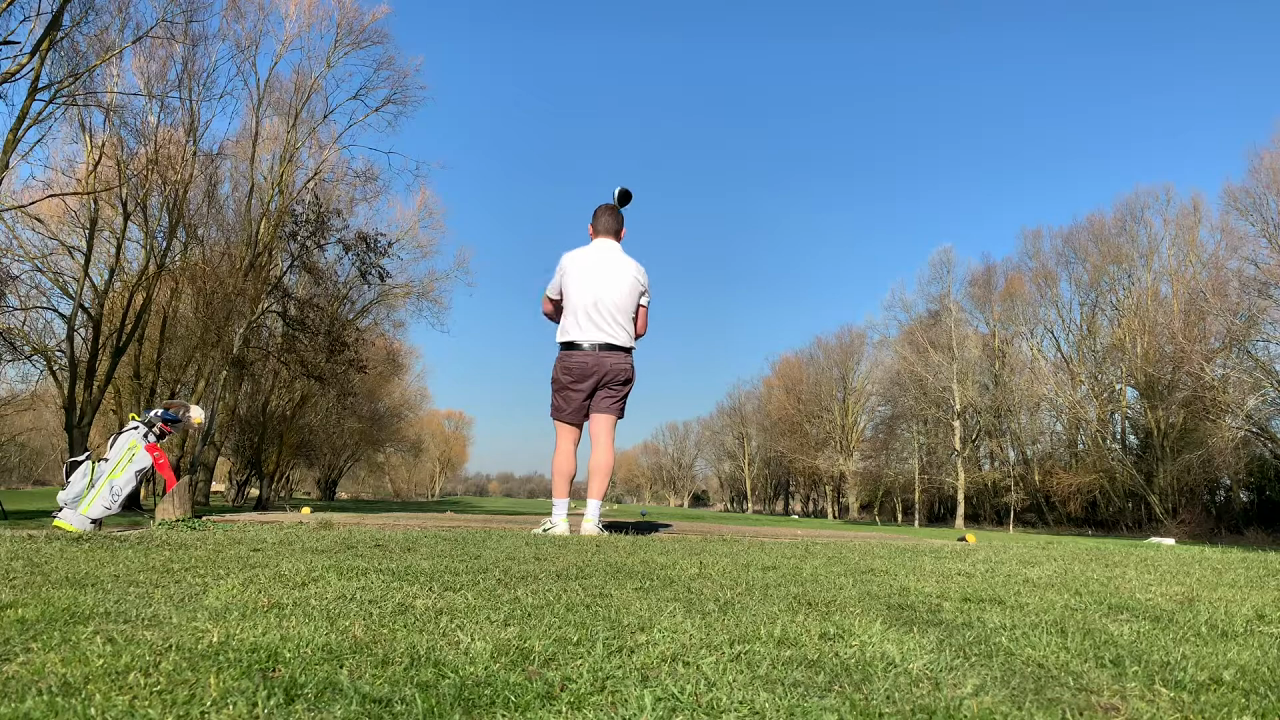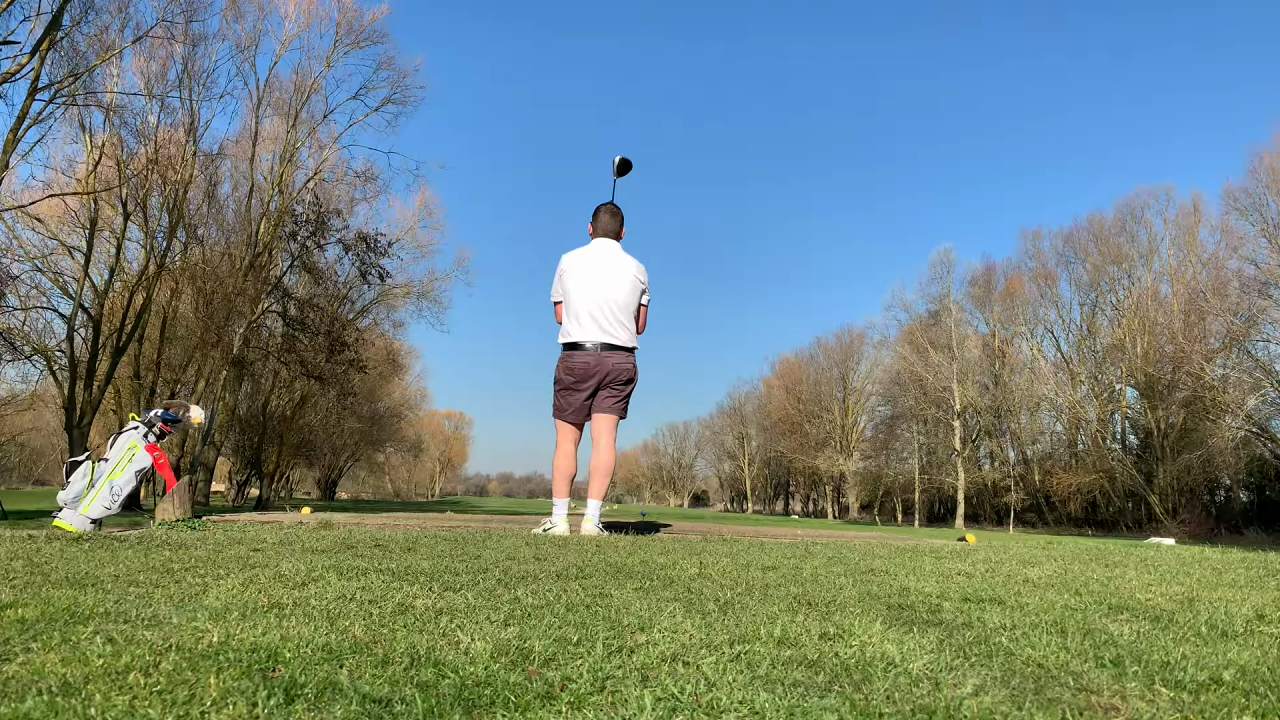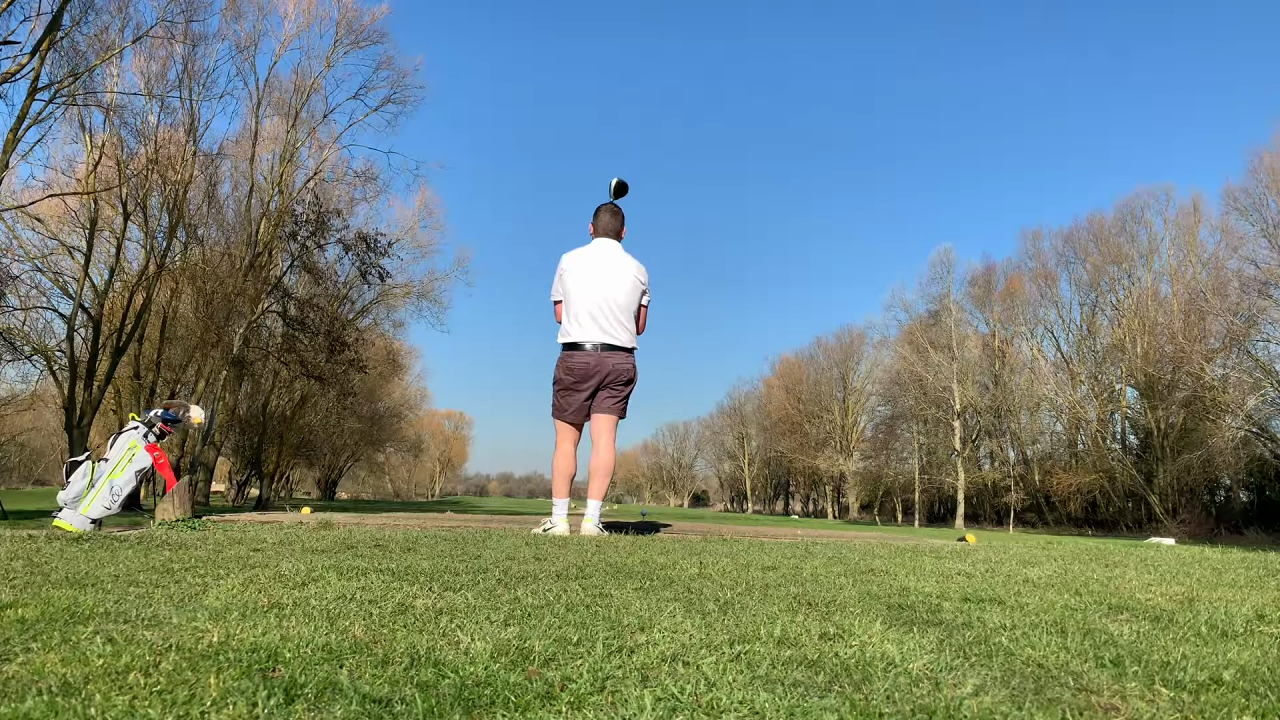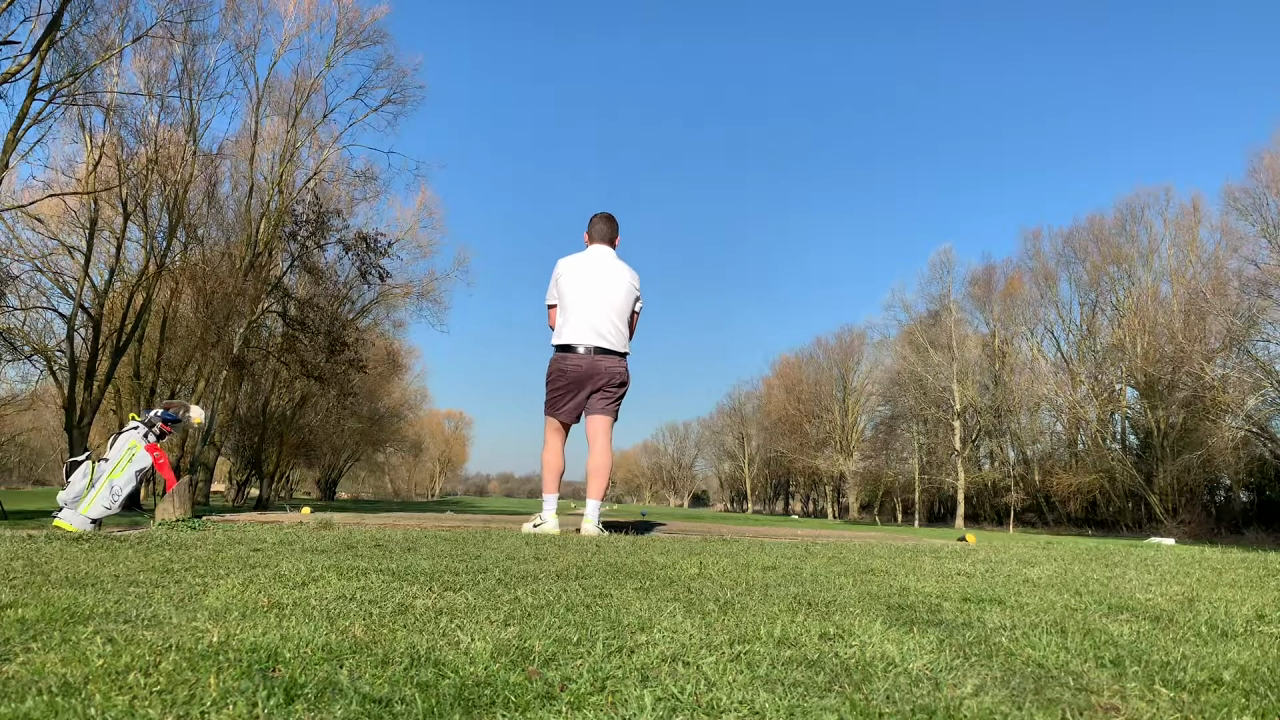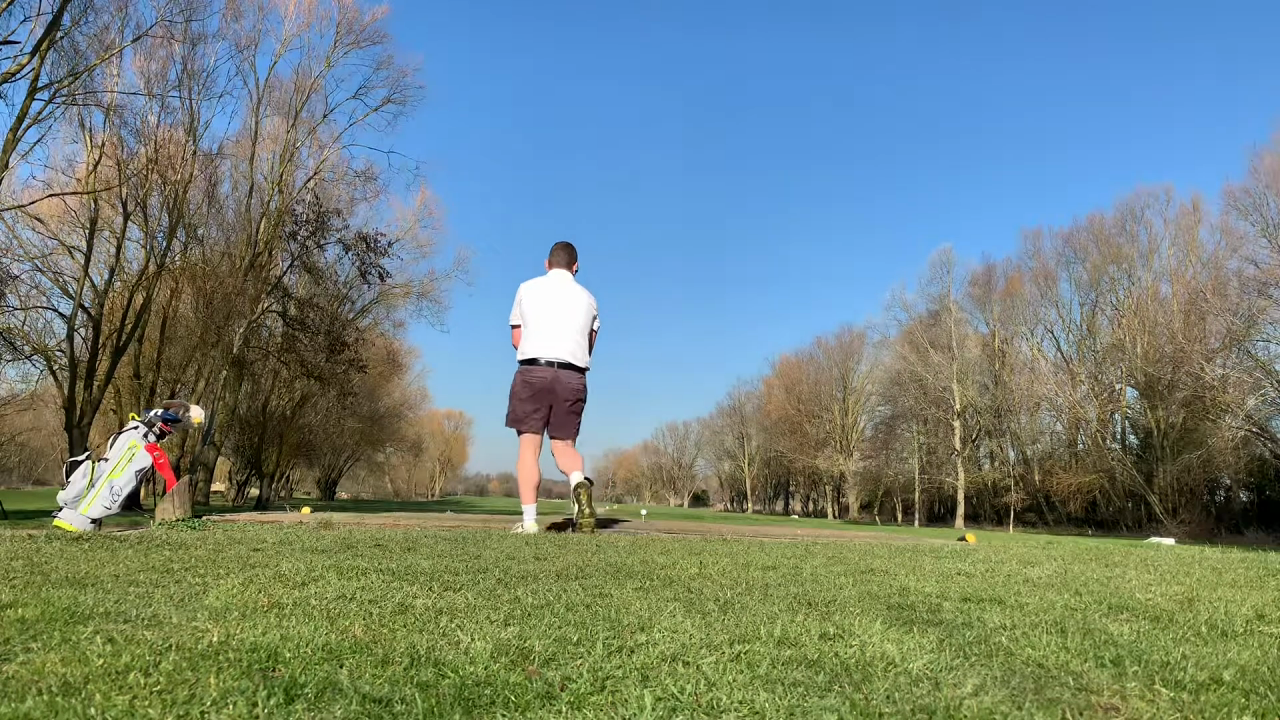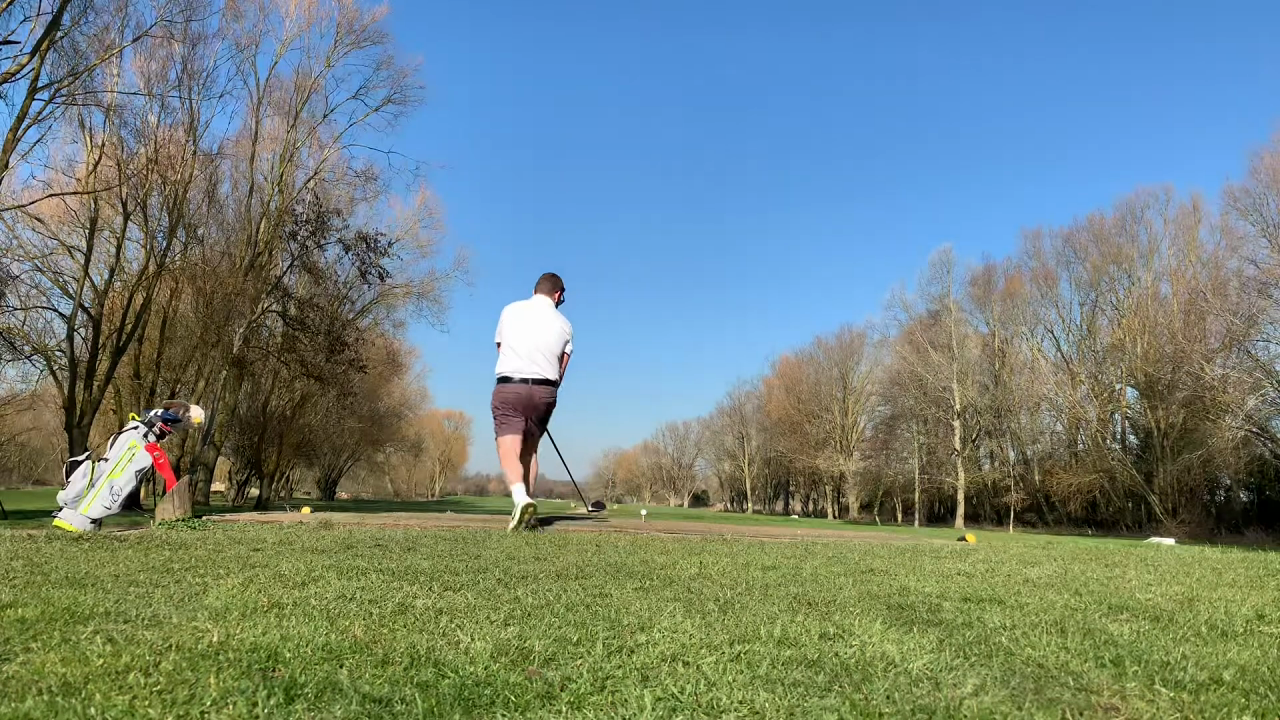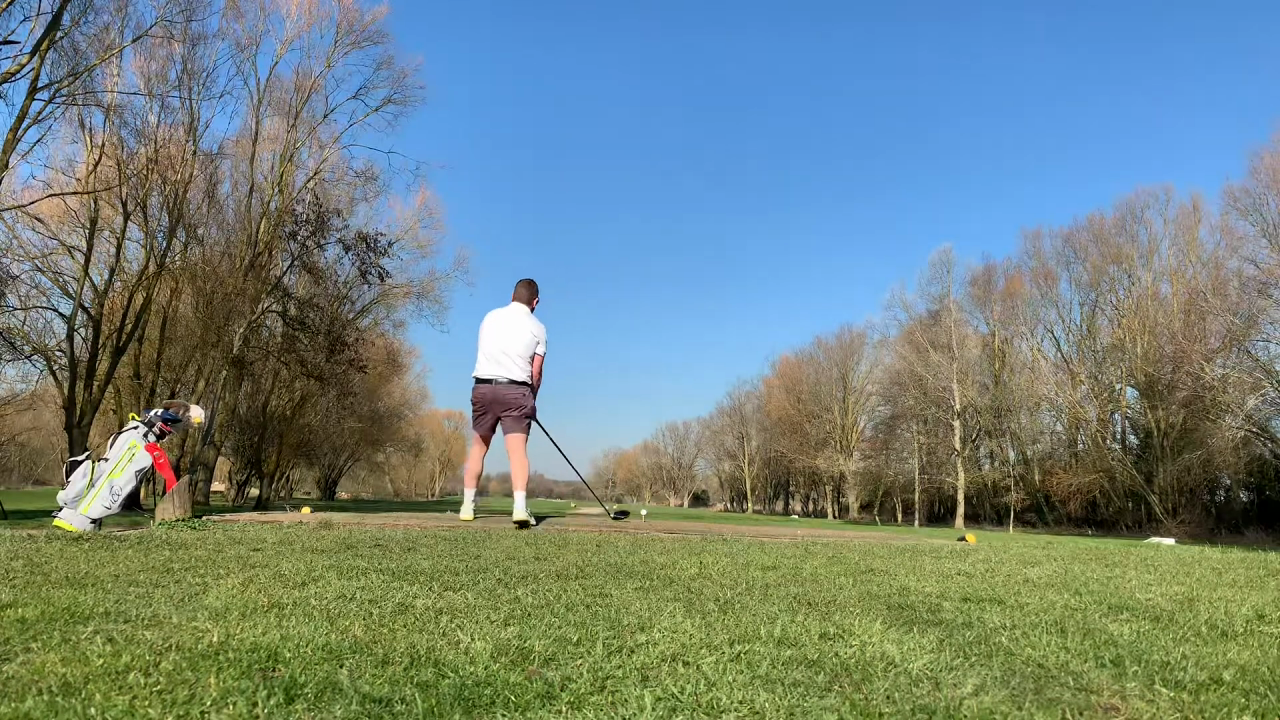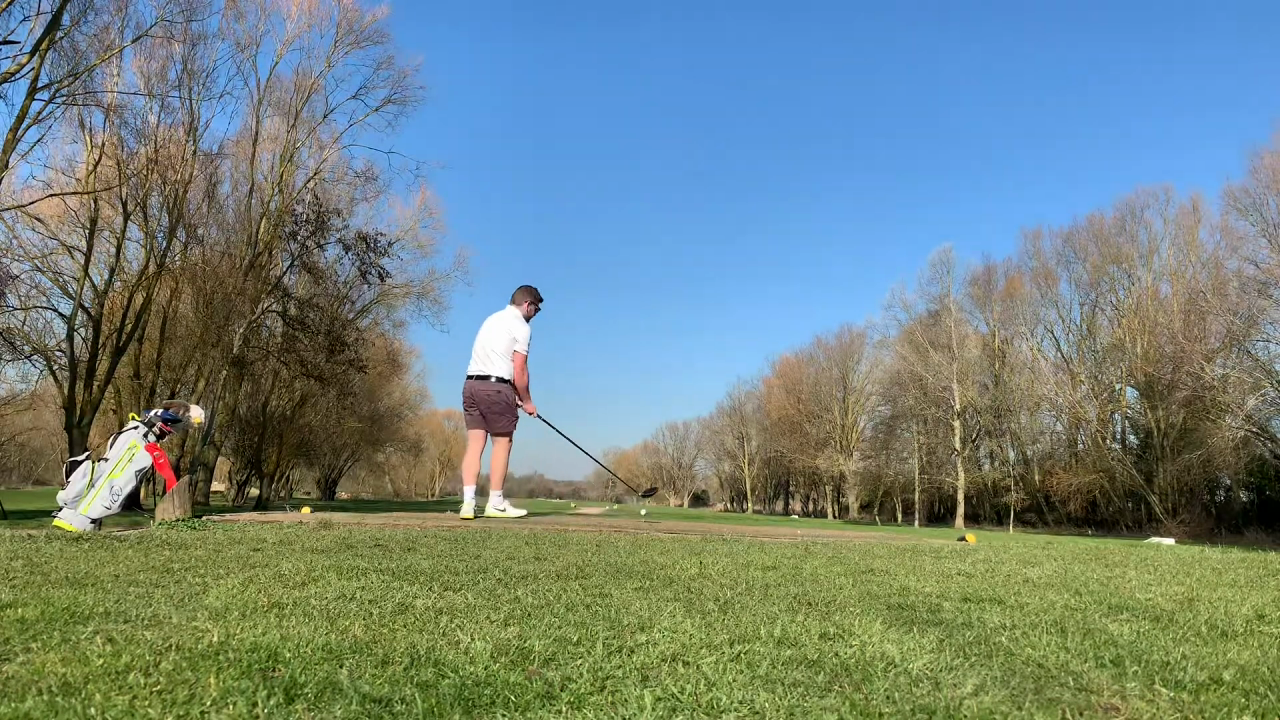
dt=0.5s
person 1, frame 1
left shoulder: (571, 260)
right shoulder: (636, 271)
left elbow: (549, 309)
right elbow: (640, 329)
left hip: (574, 358)
right hip: (617, 360)
left knee: (566, 440)
right knee: (603, 438)
left ankle: (558, 519)
right ankle: (592, 519)
person 1, frame 2
left shoulder: (569, 261)
right shoulder: (636, 269)
left elbow: (560, 315)
right elbow: (640, 325)
left hip: (577, 357)
right hip: (620, 359)
left knee: (567, 440)
right knee: (604, 439)
left ankle: (559, 518)
right ankle: (592, 519)
person 1, frame 3
left shoulder: (569, 260)
right shoulder: (637, 269)
left elbow: (560, 314)
right elbow: (640, 325)
left hip: (575, 357)
right hip: (619, 360)
left knee: (566, 441)
right knee: (604, 439)
left ankle: (558, 519)
right ankle: (591, 519)
person 1, frame 4
left shoulder: (565, 265)
right shoulder: (630, 276)
left elbow: (553, 321)
left hip: (569, 359)
right hip: (612, 363)
left knee: (554, 438)
right knee: (600, 441)
left ankle: (548, 516)
right ankle: (592, 519)
person 1, frame 5
left shoulder: (527, 288)
right shoulder: (587, 298)
left elbow: (517, 340)
right elbow: (589, 347)
left hip: (533, 373)
right hip: (572, 377)
left knee: (529, 450)
right knee: (565, 449)
left ankle: (528, 520)
right ankle: (578, 482)
person 1, frame 6
left shoulder: (510, 310)
right shoulder: (563, 324)
right elbow: (560, 371)
left hip: (509, 387)
right hip: (543, 390)
left knee: (509, 456)
right knee: (529, 452)
left ankle: (523, 500)
right ankle: (522, 508)
person 1, frame 7
left shoulder: (490, 317)
right shoulder: (537, 328)
right elbow: (536, 372)
right wrist: (530, 399)
left hip: (483, 388)
right hip: (515, 390)
left knee: (479, 448)
right knee: (517, 452)
left ankle: (468, 505)
right ankle: (520, 506)
person 1, frame 8
left shoulder: (493, 319)
right shoulder: (521, 327)
right elbow: (519, 372)
left wrist: (516, 396)
right wrist: (527, 401)
left hip: (472, 384)
right hip: (496, 388)
left knee: (474, 446)
right knee: (501, 445)
left ankle: (468, 502)
right ankle: (495, 503)
